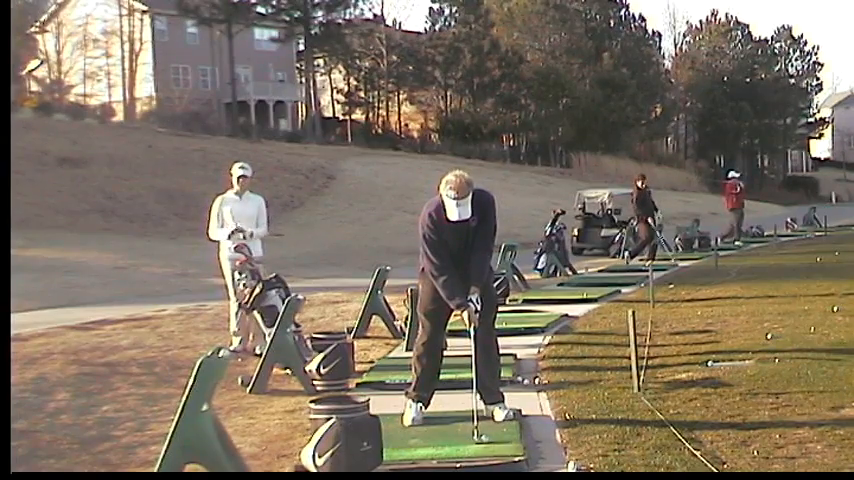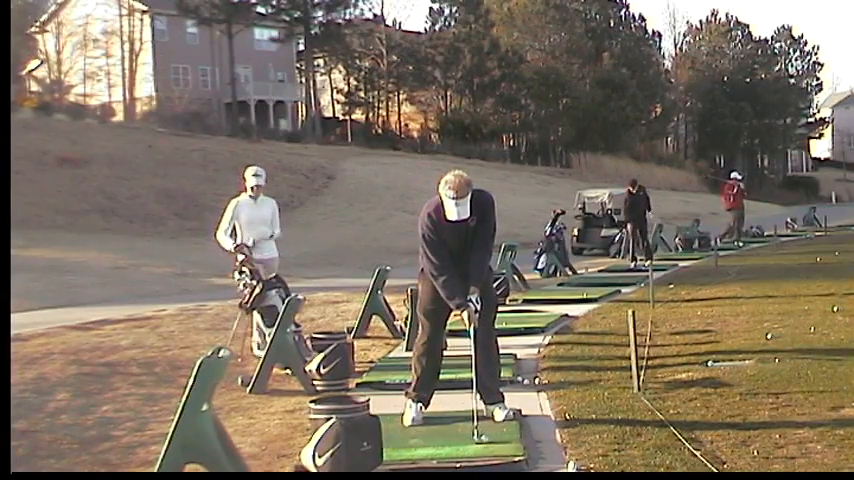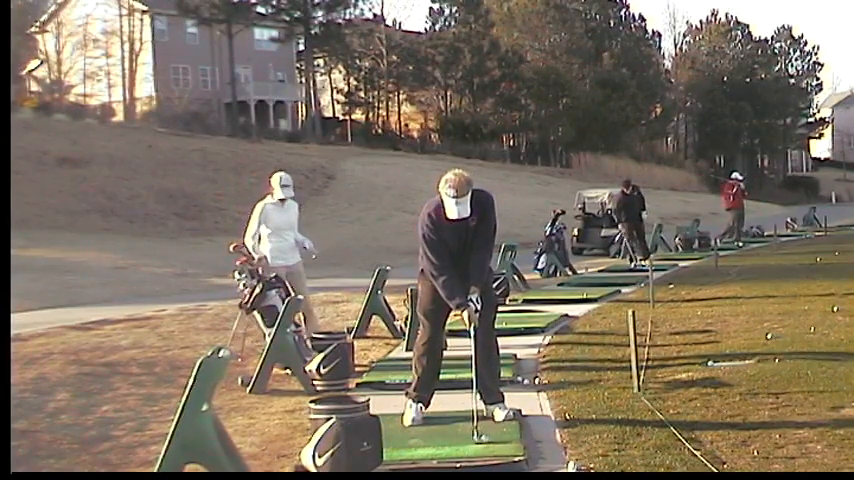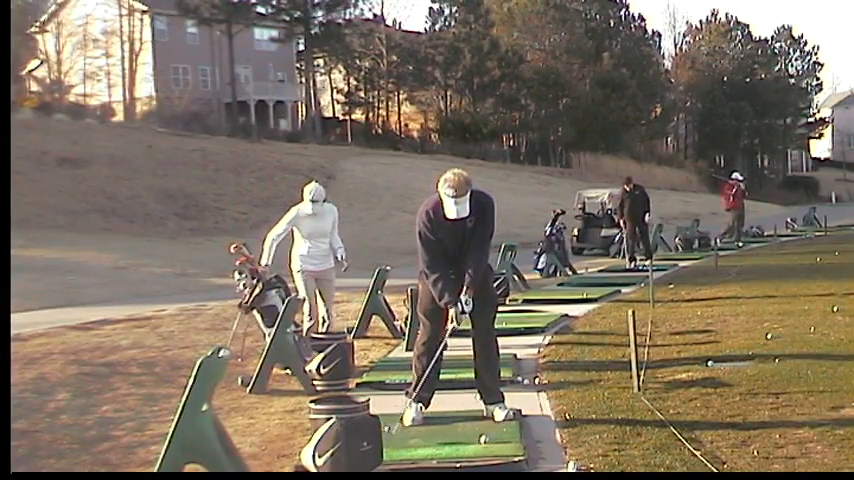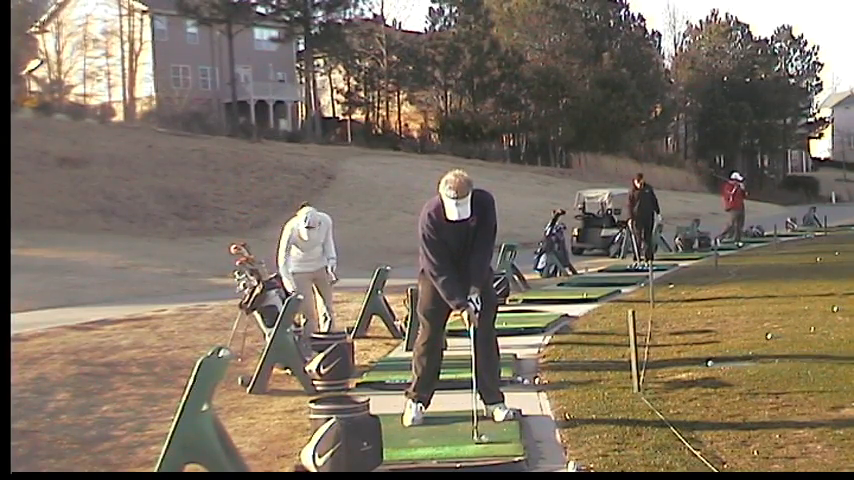
dt=1s
person 1, frame 1
left shoulder: (485, 202)
right shoulder: (430, 215)
left elbow: (484, 249)
right elbow: (438, 267)
left wrist: (475, 291)
right wrist: (460, 304)
left hip: (477, 274)
right hip: (438, 277)
left knee: (485, 335)
right knee: (429, 336)
left ankle: (493, 400)
right ankle: (416, 400)
person 1, frame 2
left shoulder: (484, 202)
right shoulder: (430, 215)
left elbow: (483, 249)
right elbow: (437, 267)
left wrist: (474, 291)
right wrist: (459, 304)
left hip: (476, 273)
right hip: (437, 276)
left knee: (485, 335)
right knee: (429, 336)
left ankle: (493, 399)
right ankle: (416, 400)
person 1, frame 3
left shoulder: (484, 202)
right shoulder: (430, 215)
left elbow: (483, 249)
right elbow: (437, 267)
left wrist: (475, 291)
right wrist: (460, 304)
left hip: (477, 274)
right hip: (437, 277)
left knee: (485, 335)
right knee: (429, 335)
left ankle: (493, 400)
right ankle: (416, 400)
person 1, frame 4
left shoulder: (484, 204)
right shoulder: (428, 213)
left elbow: (479, 251)
right elbow: (431, 265)
left wrist: (468, 290)
right wrist: (448, 301)
left hip: (476, 274)
right hip: (437, 277)
left knee: (485, 334)
right knee: (430, 334)
left ankle: (493, 400)
right ankle: (417, 400)
person 1, frame 5
left shoulder: (485, 203)
right shoulder: (430, 215)
left elbow: (483, 249)
right elbow: (437, 267)
left wrist: (475, 291)
right wrist: (459, 304)
left hip: (477, 273)
right hip: (437, 276)
left knee: (485, 334)
right knee: (429, 334)
left ankle: (493, 400)
right ankle: (416, 400)
person 2, frame 1
left shoulder: (258, 201)
right shoulder: (222, 201)
left elbow: (263, 230)
right elbow: (213, 232)
left wrist: (248, 233)
right wrist: (230, 232)
left hip: (254, 255)
right hip: (230, 255)
right knee: (236, 298)
left ankle: (259, 341)
right ankle: (238, 341)
person 2, frame 2
left shoulder: (271, 203)
right shoulder: (236, 204)
left elbow: (277, 231)
right elbow: (221, 233)
left wrist: (269, 235)
right wrist: (233, 246)
left hip: (270, 257)
right hip: (249, 258)
left ankle: (263, 339)
right ankle: (260, 342)
person 2, frame 3
left shoulder: (293, 206)
right shoulder: (263, 208)
right elbow: (249, 238)
left wrist: (306, 243)
right wrist: (259, 256)
left hip: (294, 262)
right hip: (272, 264)
left knee: (305, 302)
person 2, frame 4
left shoulder: (331, 211)
right shoulder: (296, 213)
right elbow: (273, 237)
left wrist: (339, 250)
right wrist: (265, 263)
left hip: (326, 266)
right hip: (303, 267)
left knee: (327, 311)
right knee: (310, 312)
person 2, frame 5
left shoulder: (325, 220)
right shoulder: (290, 230)
right elbow: (283, 264)
left wrist: (331, 261)
right wrist: (291, 289)
left hip: (320, 266)
right hip: (299, 270)
left knee: (327, 308)
right knee: (309, 313)
